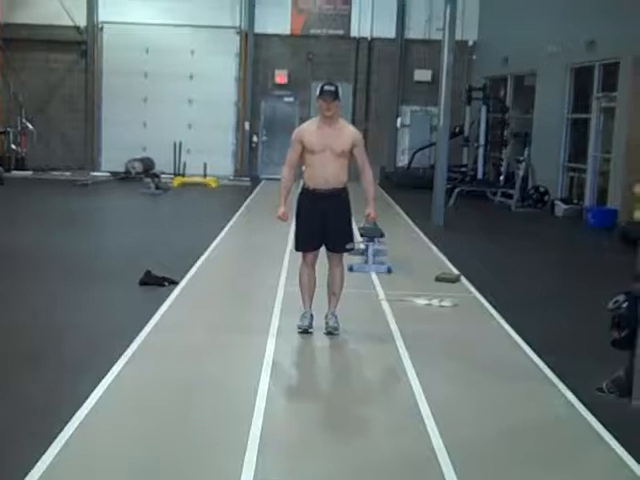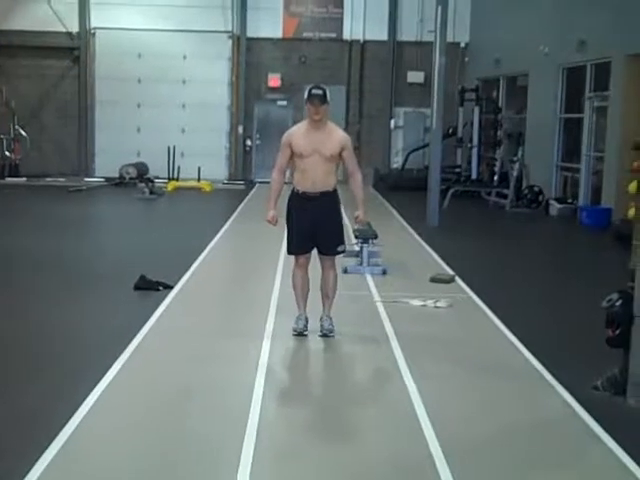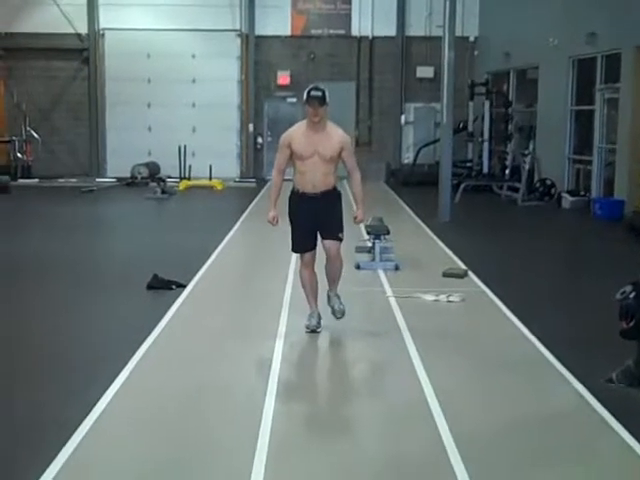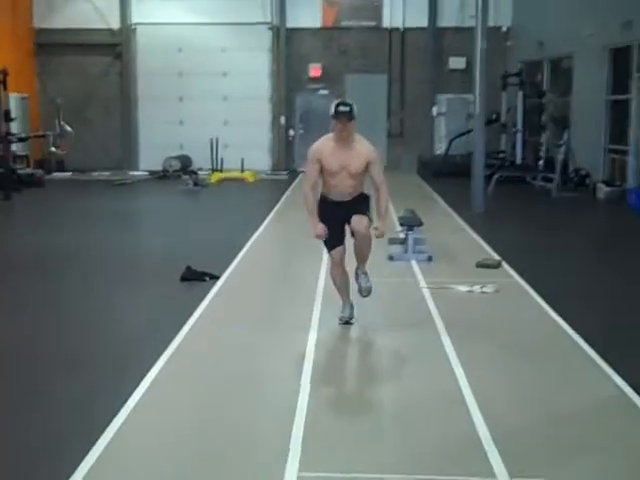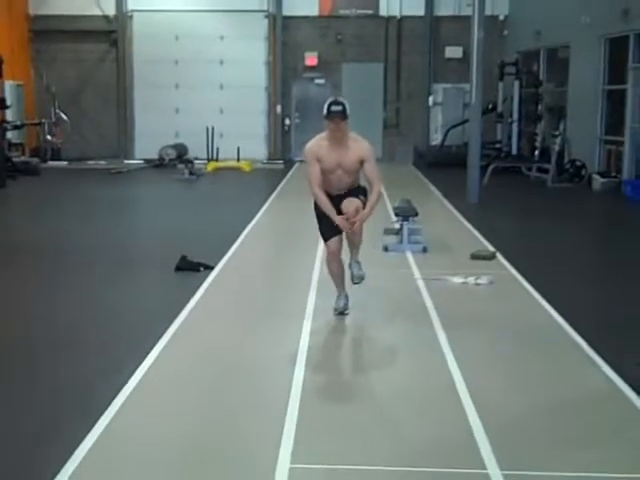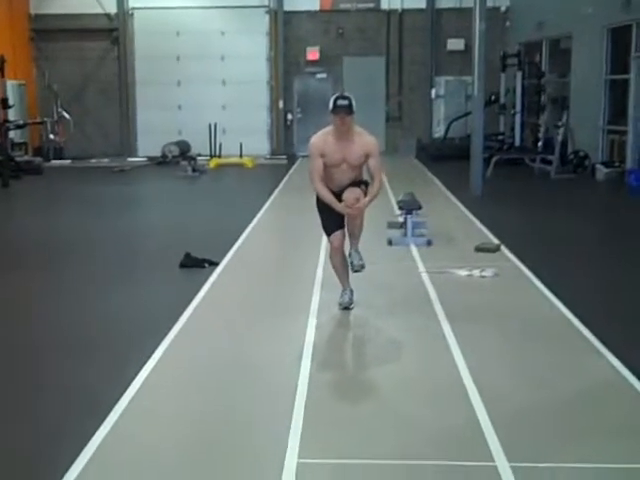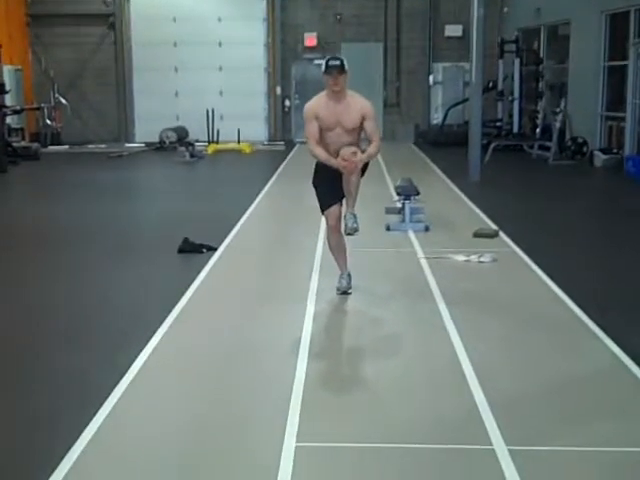
dt=0.7s
person 1, frame 1
left shoulder: (352, 134)
right shoulder: (303, 132)
left elbow: (365, 170)
right elbow: (289, 168)
left wrist: (371, 203)
right wrist: (282, 202)
left hip: (338, 199)
right hip: (310, 198)
left knee: (336, 259)
right knee: (308, 258)
left ankle: (332, 313)
right ankle: (307, 312)
person 1, frame 2
left shoulder: (341, 138)
right shoulder: (291, 136)
left elbow: (354, 173)
right elbow: (279, 172)
left wrist: (360, 206)
right wrist: (272, 206)
left hip: (328, 202)
right hip: (299, 202)
left knee: (328, 262)
right knee: (301, 261)
left ankle: (326, 315)
right ankle: (301, 314)
person 1, frame 3
left shoulder: (340, 137)
right shoulder: (290, 136)
left elbow: (353, 172)
right elbow: (278, 172)
left wrist: (359, 206)
right wrist: (272, 207)
left hip: (329, 199)
right hip: (300, 201)
left knee: (333, 251)
right knee: (306, 259)
left ankle: (333, 293)
right ankle: (313, 311)
person 1, frame 4
left shoulder: (367, 151)
right shoulder: (318, 149)
left elbow: (381, 186)
right elbow: (309, 187)
left wrist: (382, 220)
right wrist: (314, 221)
left hip: (357, 202)
right hip: (329, 205)
left knee: (362, 229)
right knee: (336, 257)
left ankle: (361, 270)
right ankle: (346, 304)
person 1, frame 5
left shoulder: (362, 147)
right shoulder: (313, 148)
left elbow: (376, 185)
right elbow: (316, 189)
left wrist: (367, 212)
right wrist: (335, 218)
left hip: (352, 194)
right hip: (326, 199)
left knee: (352, 209)
right knee: (332, 249)
left ankle: (355, 260)
right ankle: (341, 295)
person 1, frame 6
left shoulder: (368, 142)
right shoulder: (318, 142)
left elbow: (377, 179)
right elbow: (316, 182)
left wrist: (366, 201)
right wrist: (337, 206)
left hip: (356, 189)
right hip: (328, 196)
left knee: (355, 201)
right knee: (335, 243)
left ankle: (355, 250)
right ankle: (346, 289)
person 1, frame 7
left shoulder: (362, 105)
right shoulder: (313, 107)
left elbow: (375, 142)
right elbow: (313, 145)
left wrist: (363, 158)
right wrist: (334, 162)
left hip: (354, 163)
right hip: (326, 167)
left knee: (352, 161)
right knee: (332, 222)
left ankle: (351, 213)
right ankle: (344, 273)
